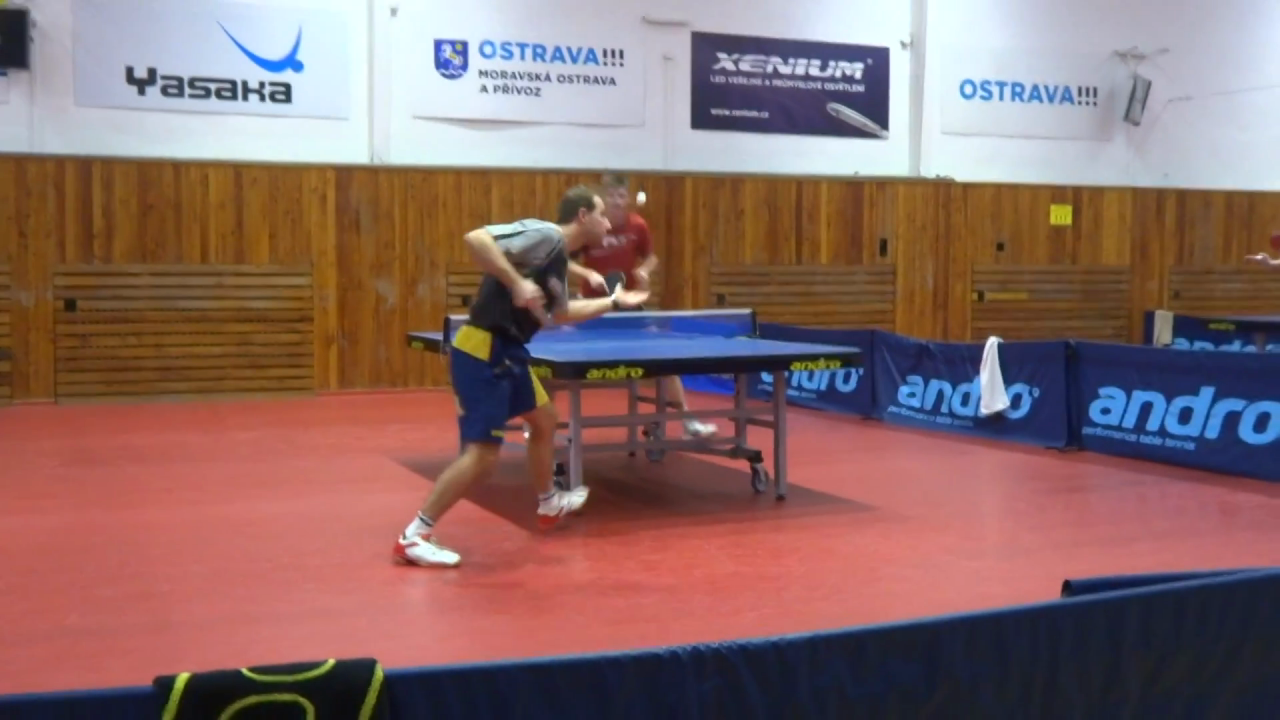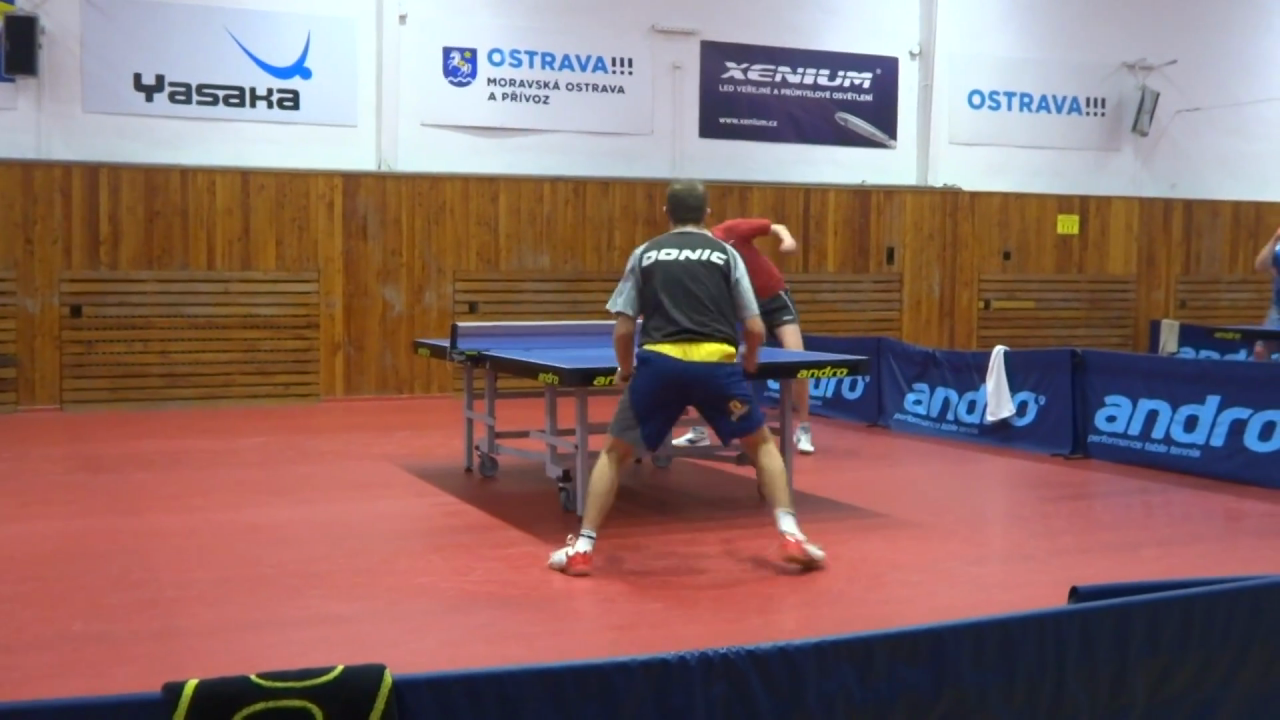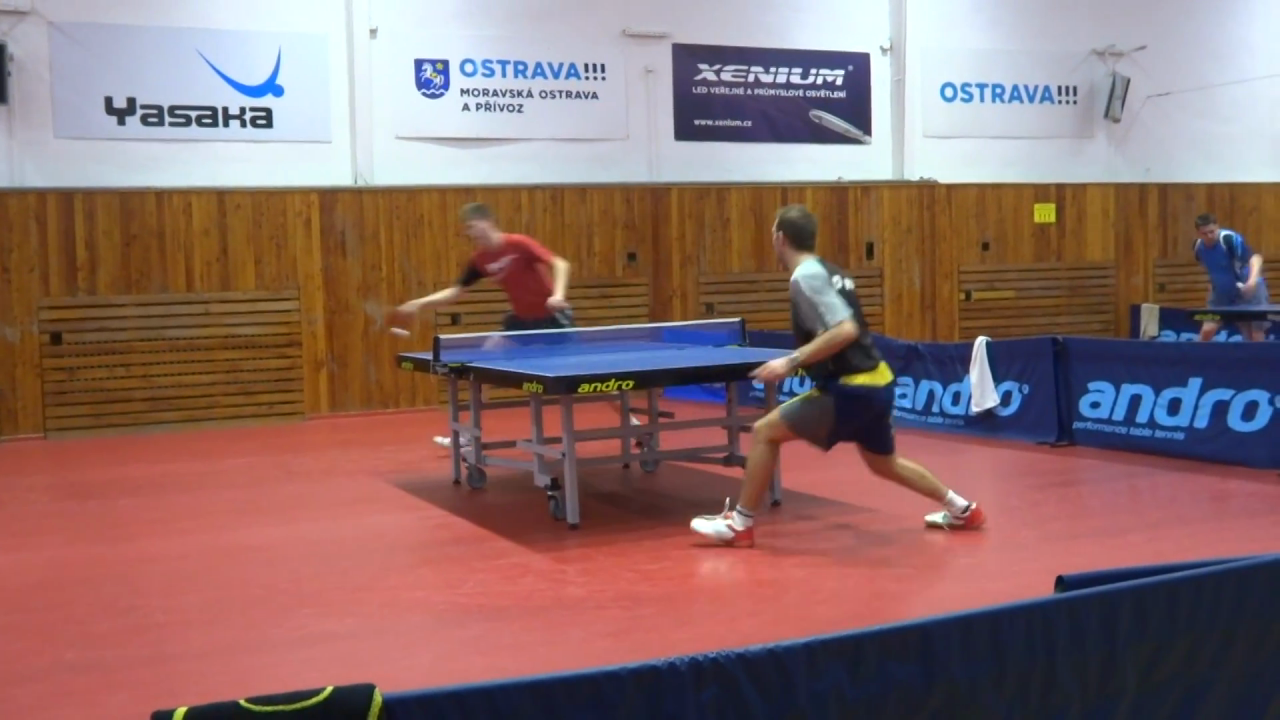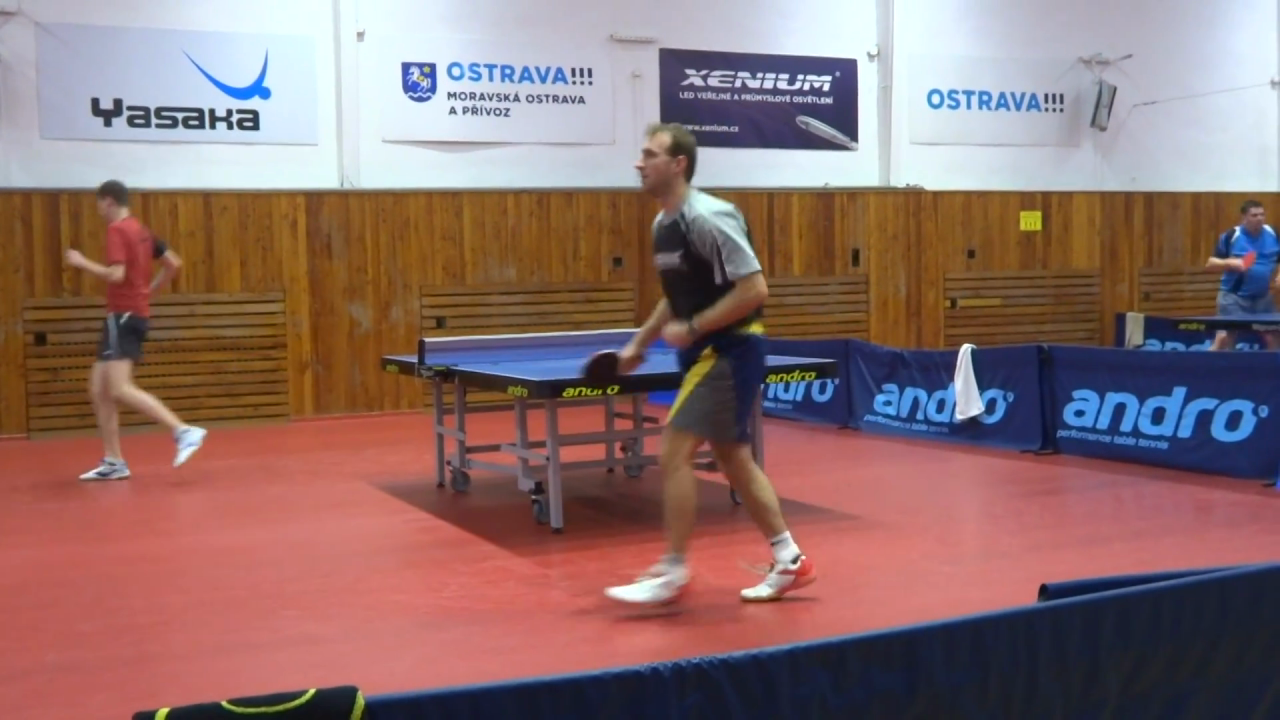
dt=1s
person 1, frame 1
left shoulder: (559, 257)
right shoulder: (545, 235)
left elbow: (562, 314)
right elbow: (475, 239)
left wrist: (614, 302)
right wrist: (517, 284)
left hip: (505, 352)
right hip: (482, 351)
left knee: (546, 420)
right knee: (482, 454)
left ankle: (549, 504)
right ankle: (413, 537)
person 1, frame 2
left shoulder: (644, 254)
right shoulder: (727, 254)
left elbow: (623, 328)
right elbow: (755, 329)
left wrist: (626, 370)
right wrist: (750, 358)
left hip: (659, 362)
right hip: (715, 363)
left knee: (613, 454)
right knee: (762, 445)
left ankle: (582, 548)
right ankle: (790, 537)
person 1, frame 3
left shoulder: (806, 277)
right shoulder: (830, 272)
left elbow: (845, 332)
left wrist: (791, 362)
right wrist: (802, 355)
left hip: (849, 390)
right hip: (875, 384)
left knee: (764, 433)
right knee: (883, 462)
left ankle: (740, 523)
right ankle: (961, 508)
person 1, frame 4
left shoulder: (709, 217)
right shoulder: (664, 222)
left elbow: (753, 290)
left wrist: (691, 328)
right wrist: (640, 342)
left hip: (730, 350)
right hip: (709, 352)
left knee: (674, 451)
right knee: (734, 461)
left ankle: (672, 571)
right ankle: (789, 561)
person 2, frame 1
left shoulder: (638, 226)
left elbow: (652, 258)
left wrist: (644, 272)
right wrist: (589, 275)
right hip: (593, 302)
left ankle: (688, 420)
person 2, frame 2
left shoulder: (731, 230)
left elbow: (777, 227)
left wrist: (788, 239)
left hip: (774, 296)
left ankle: (802, 428)
right ankle: (700, 430)
person 2, frame 3
left shoulder: (518, 243)
right shoulder: (478, 260)
left elbow: (560, 264)
right elbow: (454, 292)
left wrist: (559, 293)
right wrist: (419, 303)
left hip: (552, 316)
right hip: (521, 320)
left ankle: (629, 423)
person 2, frame 4
left shoulder: (117, 230)
right shoulder: (141, 231)
left elbow: (115, 275)
right elbow: (174, 263)
left wrist: (82, 263)
left hip: (123, 316)
right hip: (135, 316)
left knee: (119, 390)
right knee: (98, 390)
left ankle: (184, 433)
right ankle: (114, 462)
